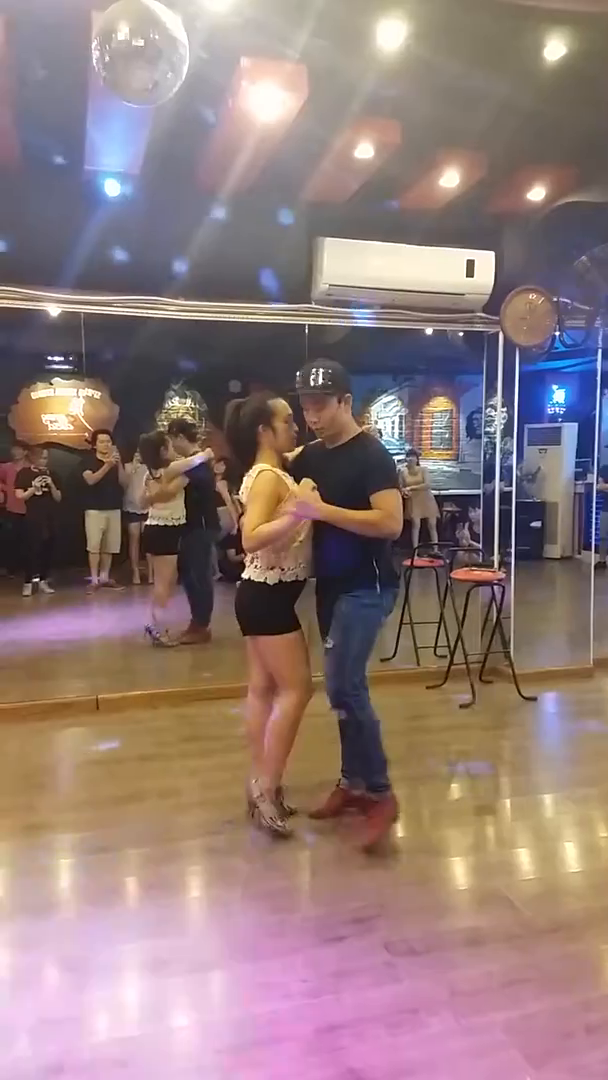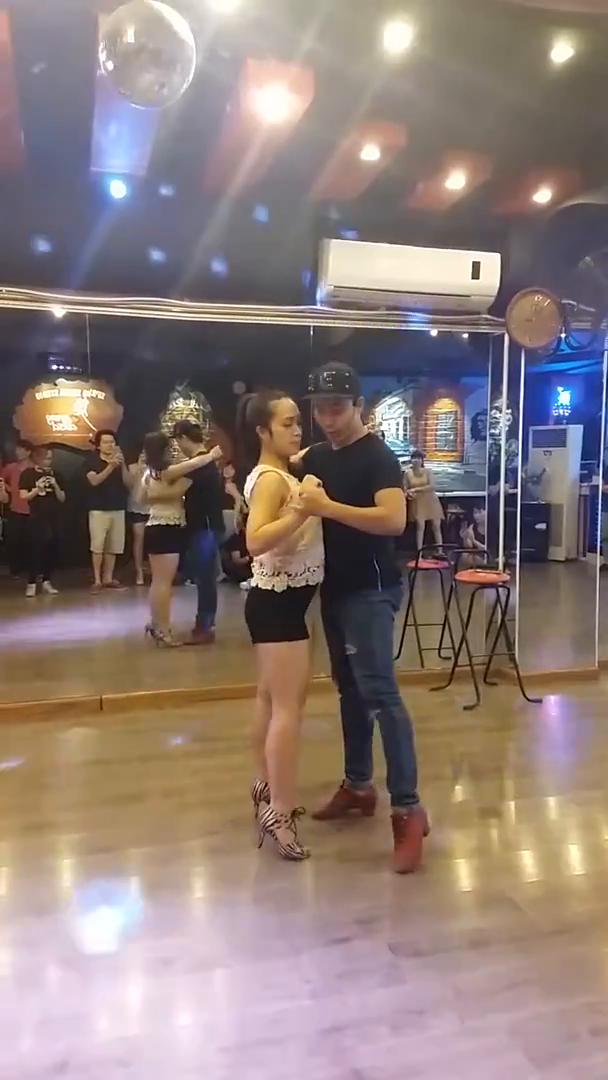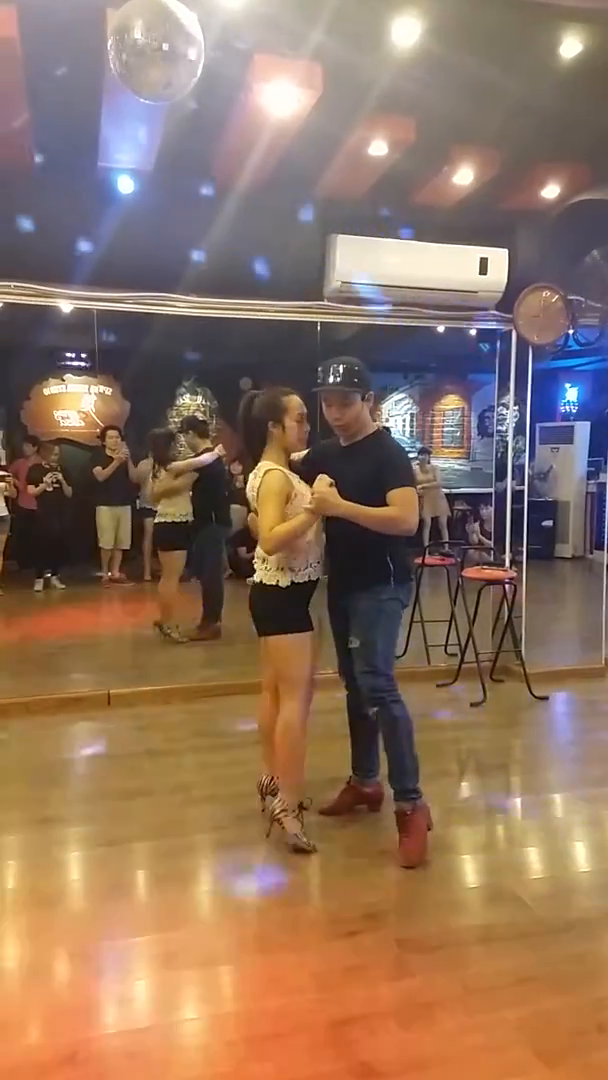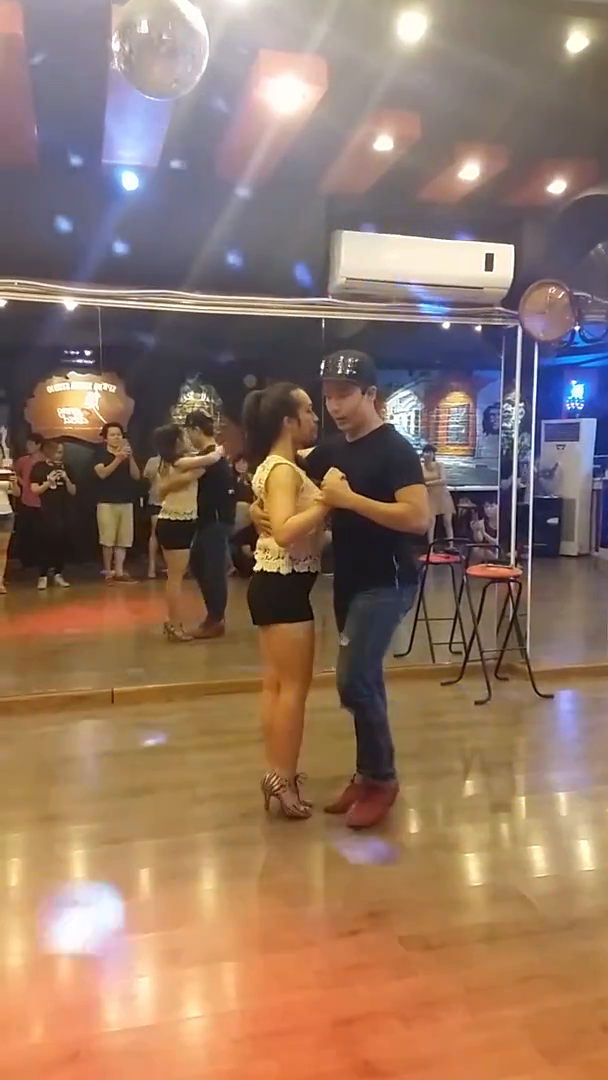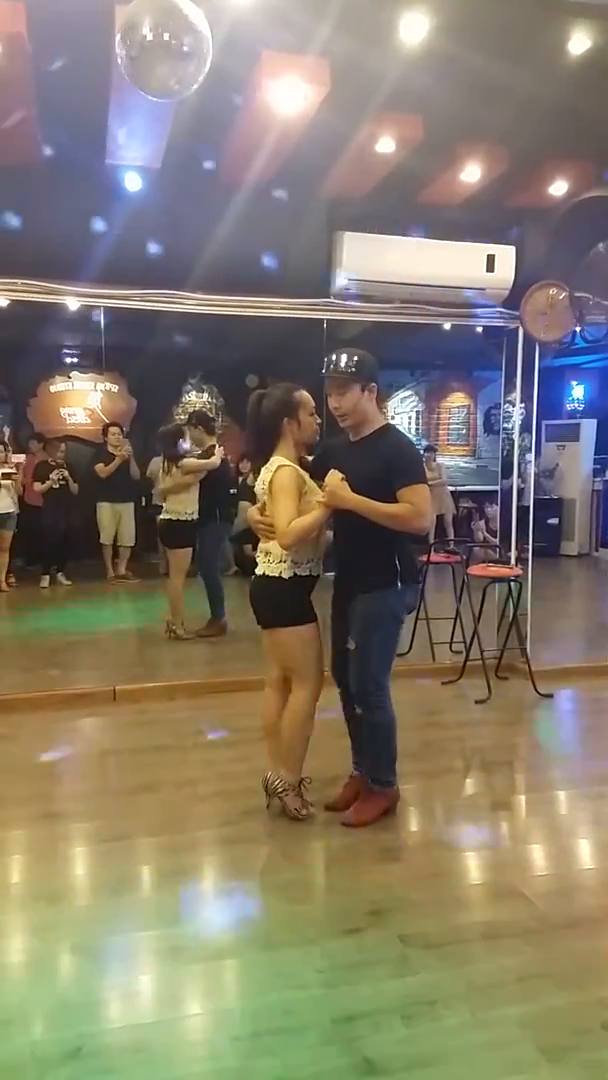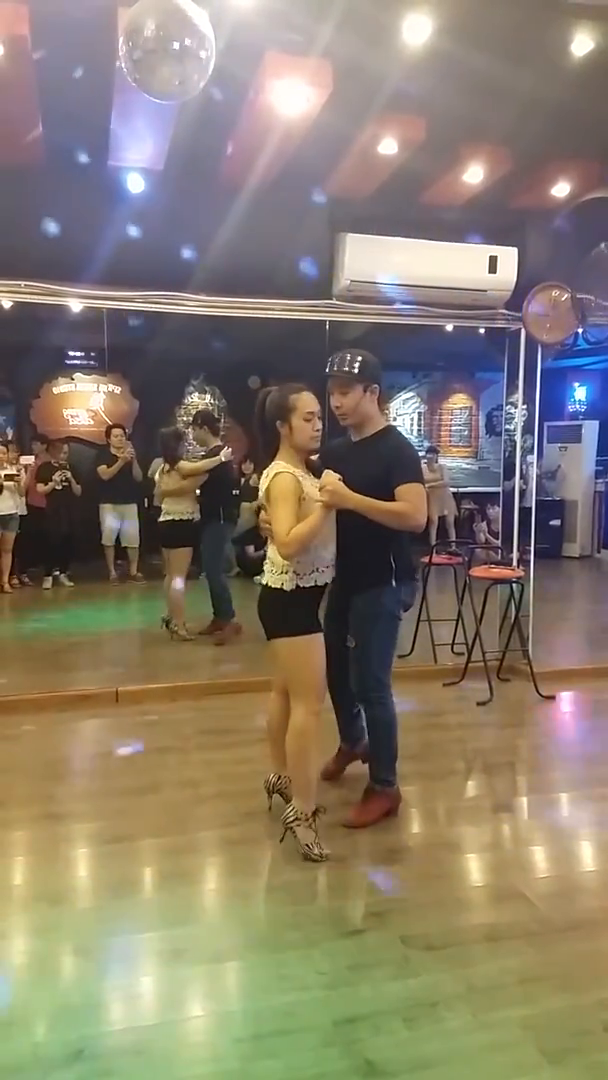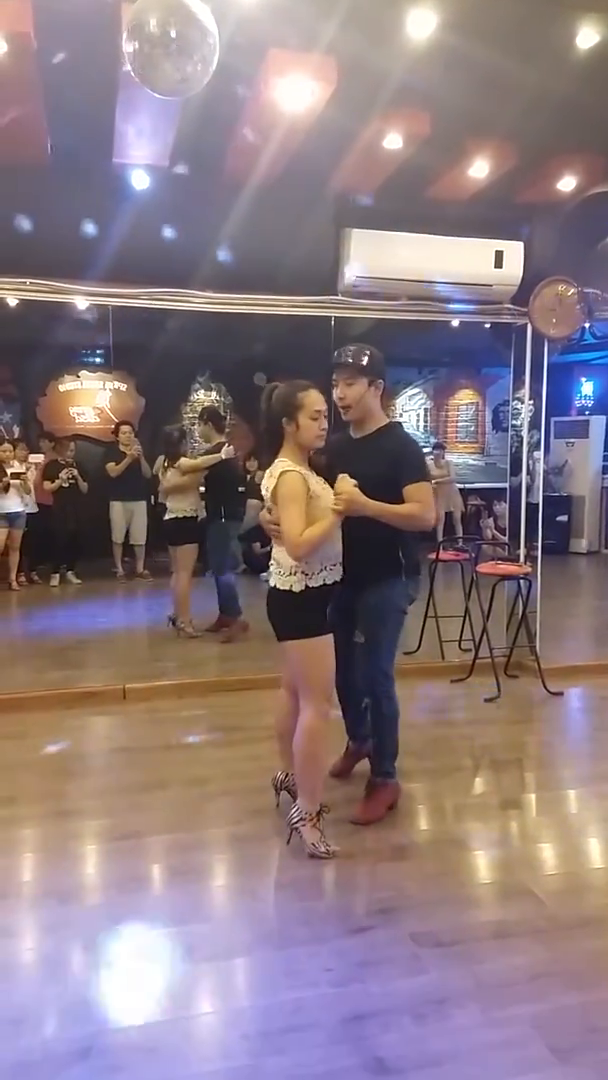
dt=0.3s
person 1, frame 1
left shoulder: (372, 456)
right shoulder: (310, 457)
left elbow: (391, 523)
left wrist: (323, 511)
left hip: (367, 587)
right hip: (330, 586)
left knee: (343, 686)
right knee: (347, 687)
left ankle: (379, 794)
right ankle: (353, 782)
person 1, frame 2
left shoulder: (377, 456)
right shoulder: (315, 457)
left elbow: (394, 520)
left wrist: (328, 506)
left hip: (370, 589)
right hip: (333, 587)
left knee: (379, 691)
right knee: (348, 686)
left ankle: (408, 809)
right ankle: (358, 784)
person 1, frame 3
left shoulder: (388, 453)
right shoulder: (322, 454)
left elbow: (406, 521)
left wrist: (340, 507)
left hip: (381, 585)
right hip: (342, 584)
left knee: (378, 688)
right knee: (355, 684)
left ankle: (411, 805)
right ankle: (364, 780)
person 1, frame 4
left shoulder: (395, 450)
right shoulder: (330, 450)
left elbow: (418, 518)
left wrist: (351, 499)
right wrist: (260, 508)
left hip: (385, 584)
right hip: (349, 580)
left knee: (355, 681)
right knee: (361, 681)
left ankle: (383, 781)
right ankle: (365, 776)
person 1, frame 5
left shoulder: (398, 450)
right shoulder: (335, 451)
left elbow: (420, 518)
left wrist: (352, 500)
right wrist: (258, 512)
left hip: (387, 585)
right hip: (349, 580)
left knee: (367, 684)
right knee: (345, 678)
left ankle: (383, 787)
right ankle: (362, 772)
person 1, frame 6
left shoulder: (396, 450)
right shoulder: (335, 451)
left elbow: (416, 517)
left wrist: (352, 499)
left hip: (384, 583)
right hip: (345, 578)
left knee: (371, 682)
right knee: (334, 666)
left ankle: (384, 787)
right ankle: (352, 741)
person 1, frame 7
left shoulder: (399, 446)
right shoulder: (335, 448)
left elbow: (426, 516)
left wrist: (365, 506)
right wrist: (275, 517)
left hip: (387, 578)
right hip: (345, 575)
left knee: (373, 675)
right knee: (340, 666)
left ankle: (385, 781)
right ankle: (359, 739)
person 2, frame 1
left shoulder: (270, 473)
right shoulder: (267, 478)
right elbow: (252, 538)
right wrist: (299, 513)
left hip: (261, 593)
right hip: (268, 596)
left knee: (262, 689)
right knee: (295, 690)
left ankle: (261, 785)
right ankle: (266, 789)
person 2, frame 2
left shoulder: (282, 472)
right shoulder: (269, 478)
right elbow: (255, 541)
right wrist: (302, 510)
left hip: (277, 597)
right hip: (277, 599)
left knee: (269, 698)
right knee: (288, 706)
left ankle: (265, 787)
right ankle: (279, 813)
person 2, frame 3
left shoulder: (282, 469)
right shoulder: (273, 476)
right elbow: (269, 540)
right wrist: (313, 510)
left hip: (280, 592)
right hip: (282, 594)
left knee: (275, 691)
right knee: (296, 697)
left ankle: (272, 780)
right ankle: (287, 805)
person 2, frame 4
left shoulder: (279, 466)
right shoulder: (282, 470)
right elbow: (284, 532)
right wrist: (326, 502)
left hip: (271, 582)
right hip: (283, 584)
left knee: (275, 683)
right knee: (295, 684)
left ankle: (275, 775)
right ankle: (283, 779)
person 2, frame 5
left shoulder: (280, 468)
right shoulder: (285, 472)
right elbow: (288, 535)
right wrist: (328, 504)
left hip: (273, 585)
right hip: (285, 587)
left knee: (278, 682)
right knee: (306, 684)
left ankle: (277, 774)
right ankle: (289, 781)
person 2, frame 6
left shoulder: (302, 470)
right shoulder: (283, 478)
right elbow: (287, 545)
right wrist: (327, 506)
left hip: (296, 595)
right hip: (290, 598)
left knee: (285, 691)
right knee: (308, 702)
left ankle: (279, 776)
right ankle: (301, 811)
person 2, frame 7
left shoulder: (302, 469)
right shoulder: (289, 476)
right elbow: (298, 546)
right wrist: (339, 511)
left hip: (301, 594)
right hip: (299, 597)
left knee: (295, 690)
right knee: (317, 702)
left ankle: (288, 773)
right ankle: (306, 812)
